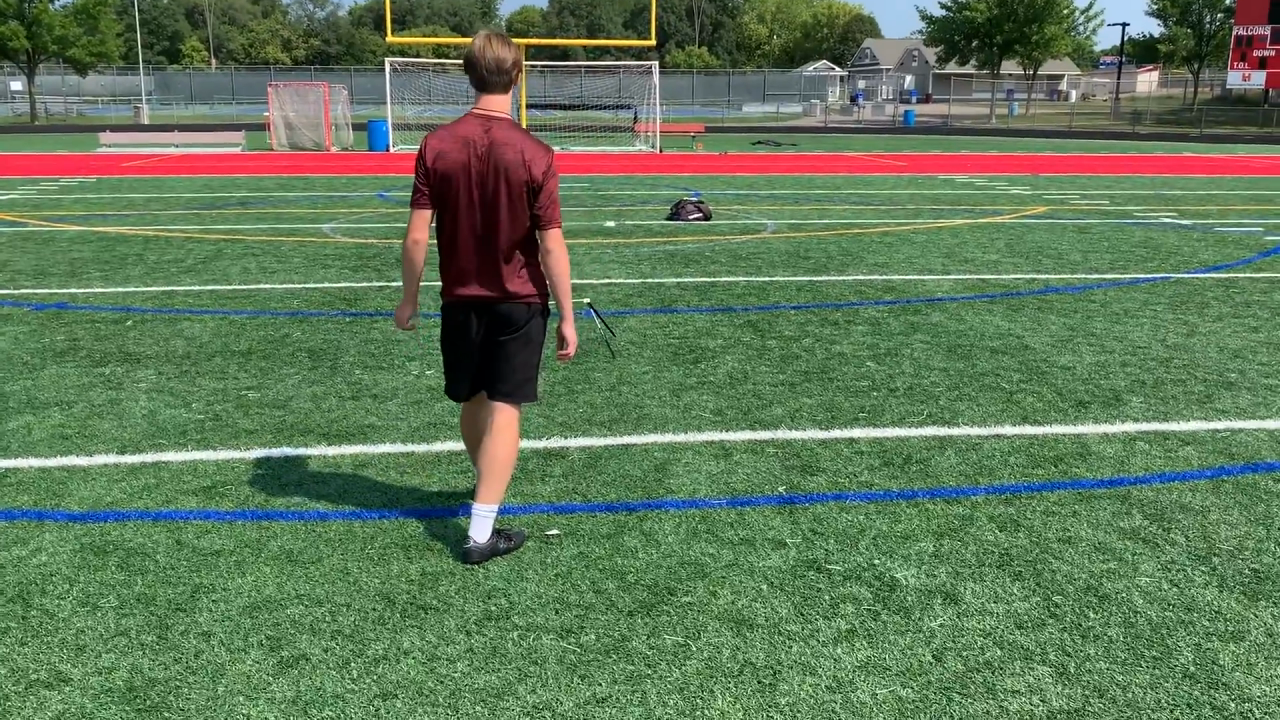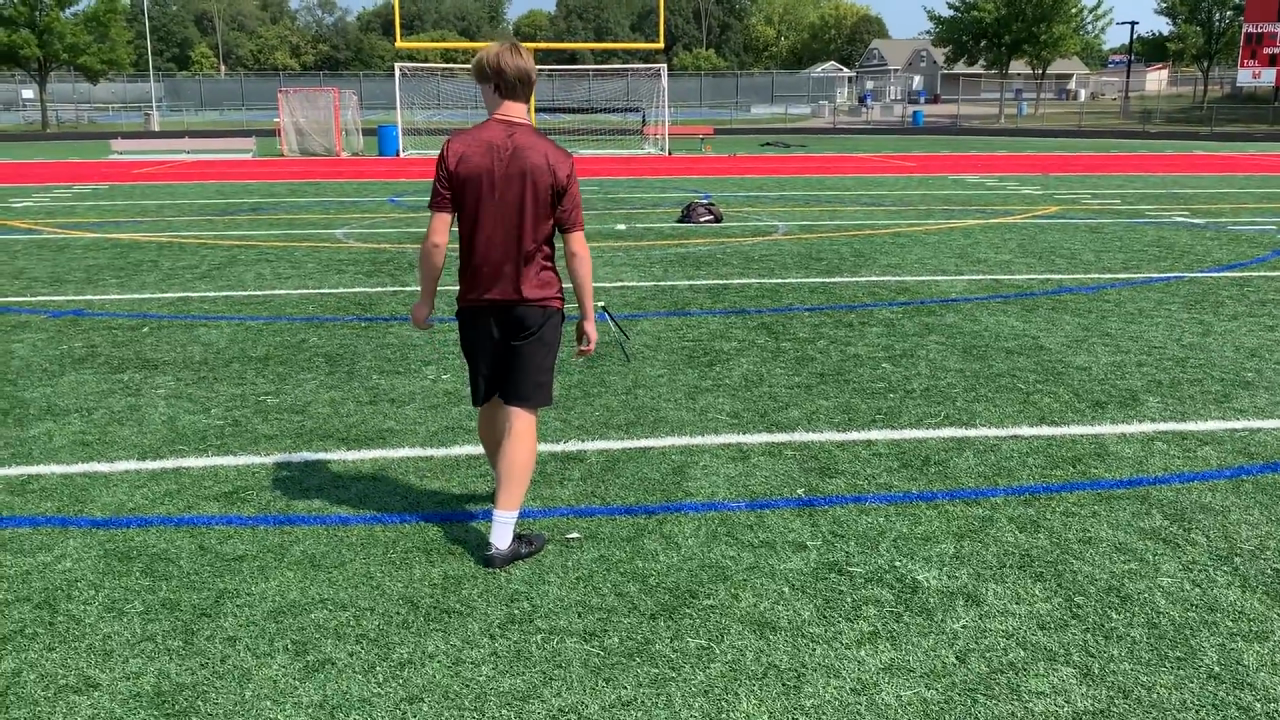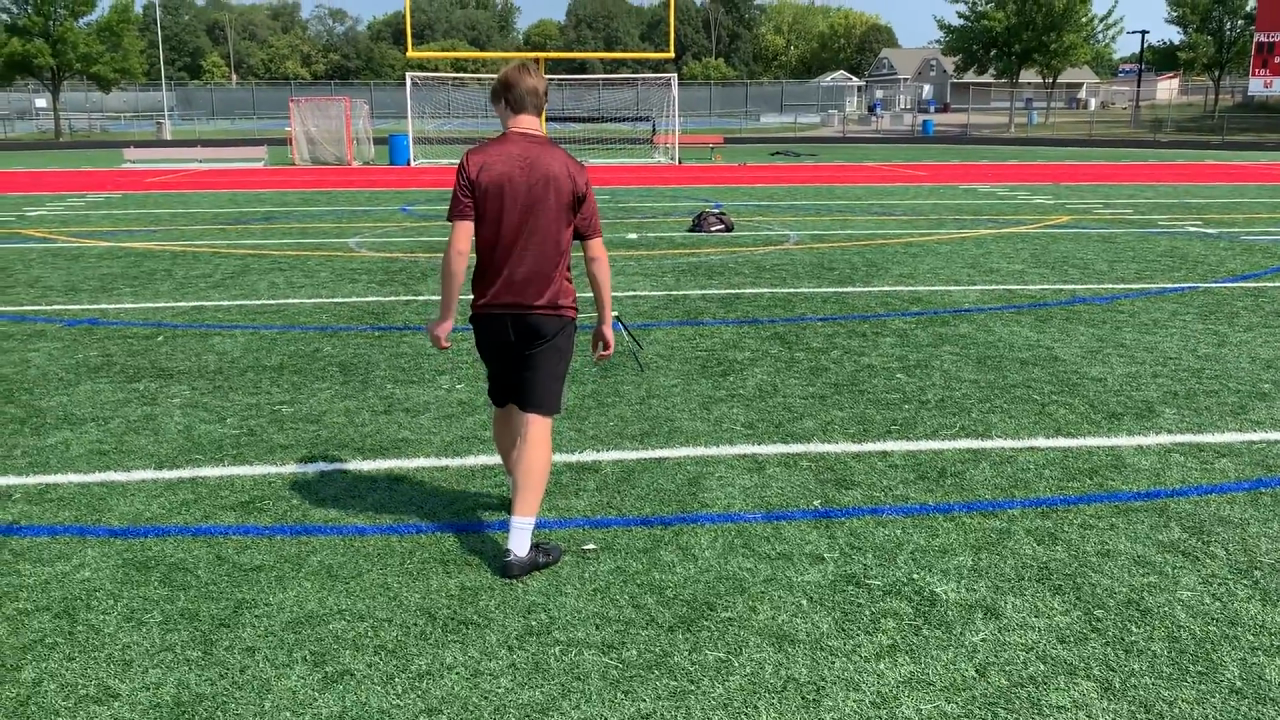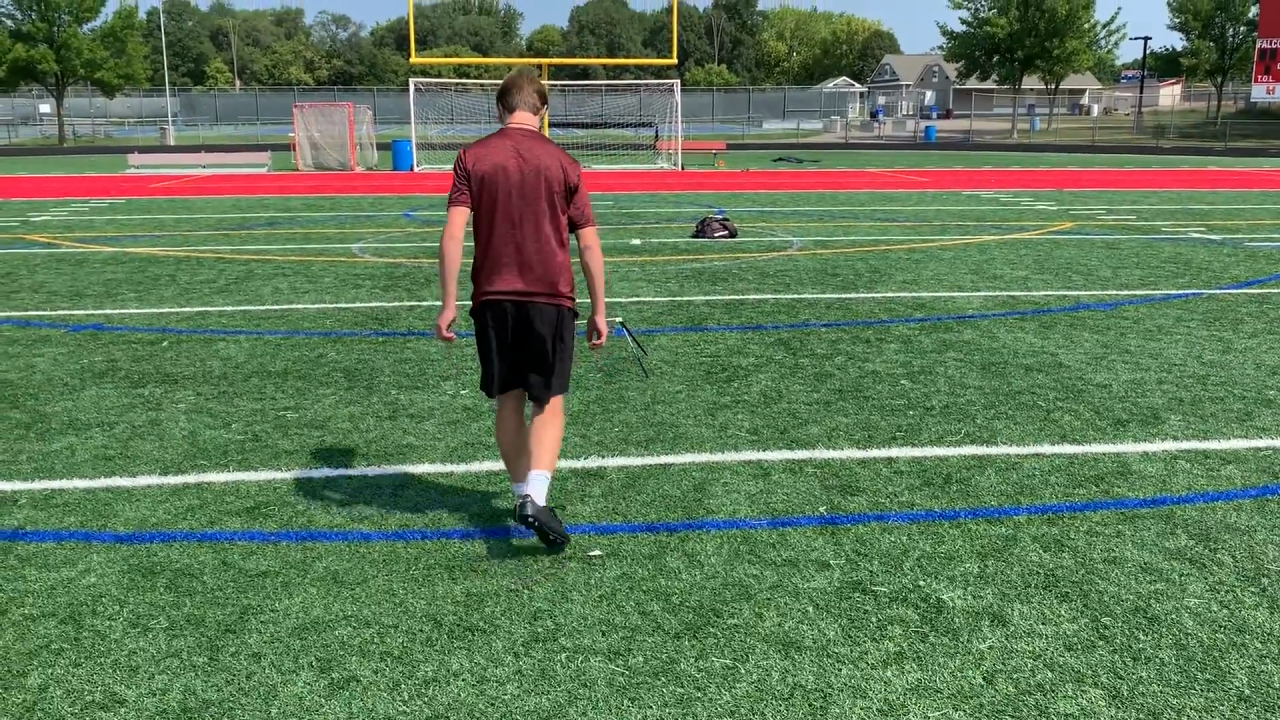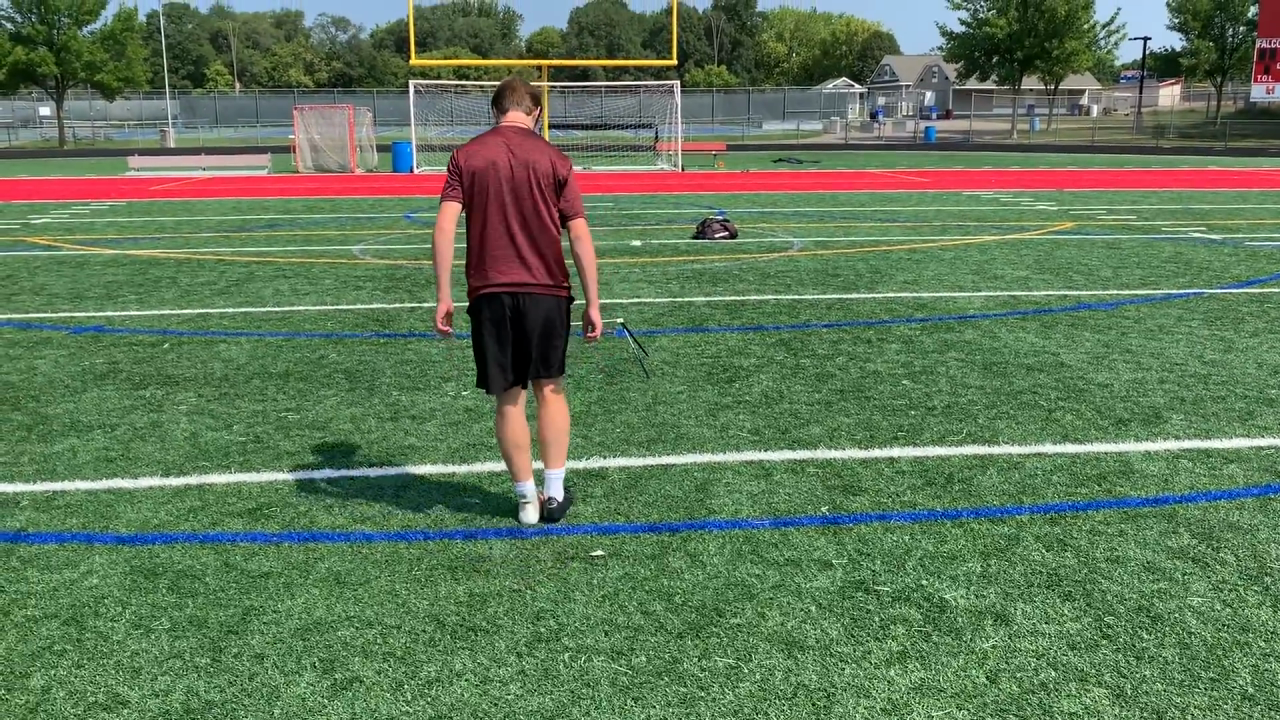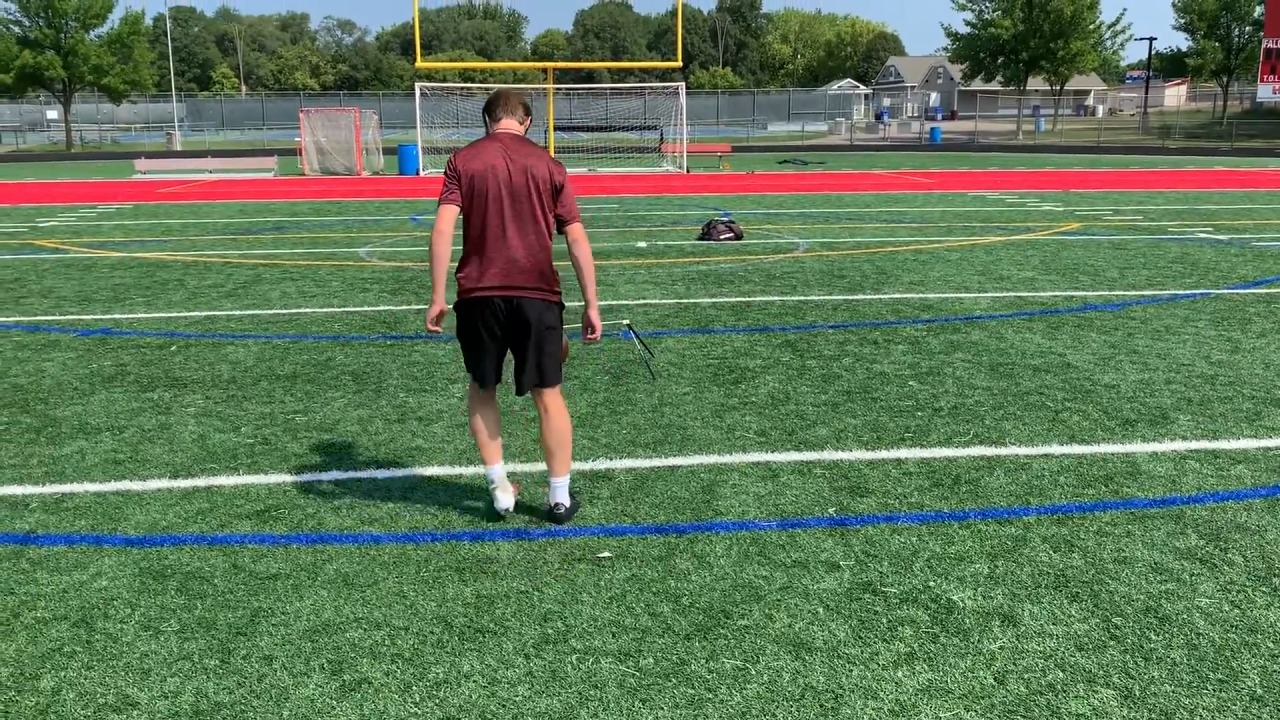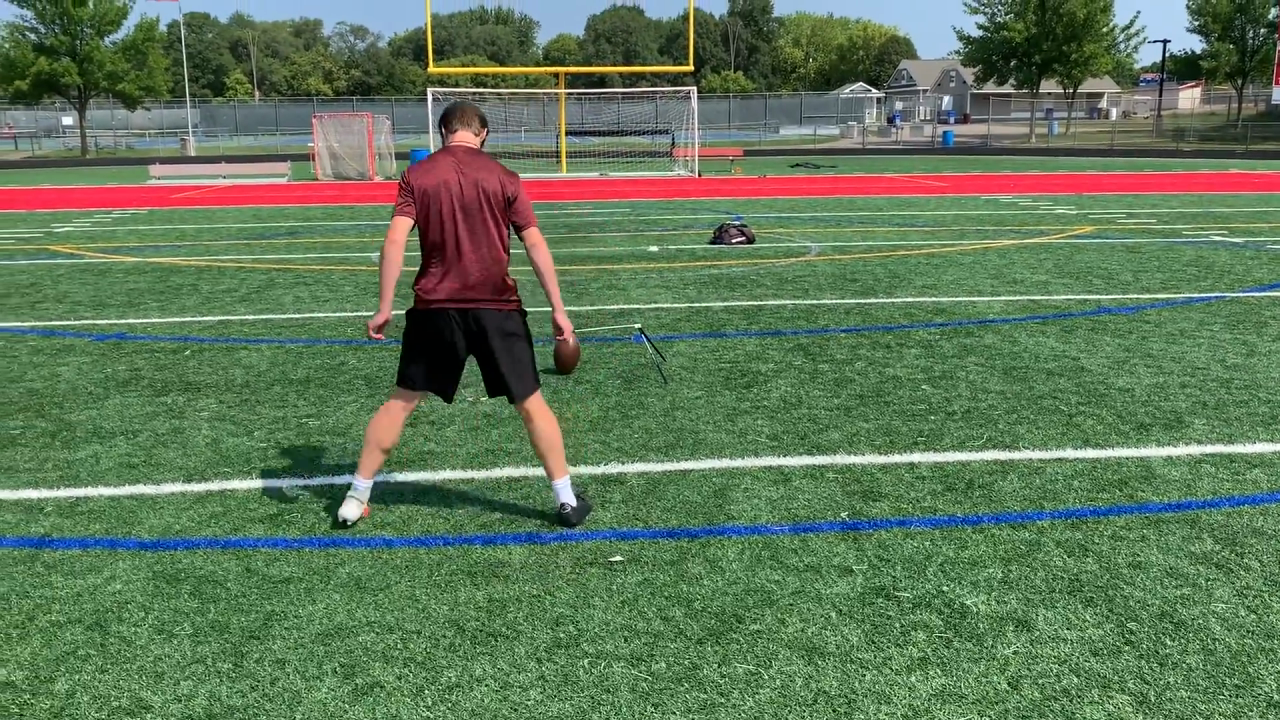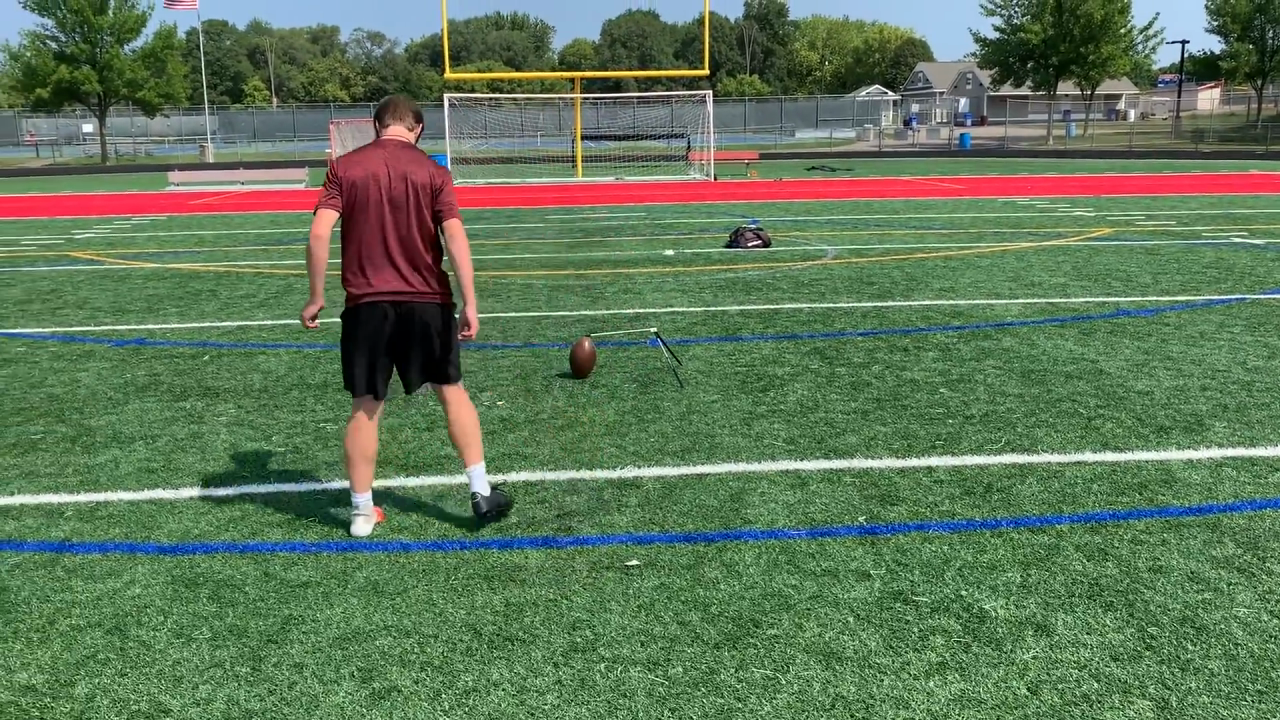
dt=0.3s
person 1, frame 1
left shoulder: (437, 145)
right shoulder: (535, 154)
left elbow: (416, 237)
right elbow: (552, 246)
left wrist: (408, 300)
right wrist: (567, 318)
left hip: (460, 301)
right hip: (519, 302)
left knee: (473, 402)
right knee: (504, 410)
left ankle: (485, 487)
right ankle: (481, 532)
person 1, frame 2
left shoulder: (457, 149)
right shoulder: (556, 159)
left elbow: (436, 238)
right elbow: (575, 248)
left wrist: (426, 298)
right wrist: (588, 316)
left hip: (477, 304)
right hip: (536, 306)
left knee: (491, 404)
right knee: (521, 415)
left ankle: (504, 490)
right ankle: (503, 538)
person 1, frame 3
left shoulder: (476, 162)
right shoulder: (570, 169)
left elbow: (459, 247)
right elbow: (595, 254)
left wrist: (447, 315)
right wrist: (605, 319)
left hip: (492, 309)
right hip: (550, 312)
left knee: (506, 407)
right knee: (535, 422)
left ankle: (520, 496)
right ankle: (519, 545)
person 1, frame 4
left shoulder: (473, 157)
right shoulder: (563, 163)
left elbow: (453, 234)
right elbow: (589, 244)
left wrist: (448, 304)
right wrist: (598, 309)
left hip: (493, 299)
right hip: (551, 299)
left knee: (508, 401)
right knee: (548, 403)
left ankle: (522, 495)
right ankle: (536, 497)
person 1, frame 5
left shoulder: (466, 155)
right shoulder: (553, 158)
left elbow: (444, 227)
right elbow: (579, 234)
left wrist: (443, 296)
right wrist: (593, 302)
left hip: (489, 293)
right hip: (546, 291)
left knee: (509, 398)
right knee: (550, 389)
left ankle: (527, 499)
right ankle: (553, 492)
person 1, frame 6
left shoulder: (463, 160)
right shoulder: (548, 165)
left elbow: (442, 229)
right elbow: (577, 239)
left wrist: (438, 297)
right wrist: (591, 305)
left hip: (479, 294)
right hip: (538, 295)
left knee: (481, 391)
right knee: (548, 396)
left ankle: (499, 486)
right ankle: (560, 497)
person 1, frame 7
left shoulder: (418, 174)
right shoulder: (502, 177)
left elbow: (394, 241)
right elbow: (536, 245)
left wrist: (383, 308)
right wrist: (558, 310)
left hip: (436, 307)
right hip: (495, 307)
left knee: (402, 400)
right knee: (531, 403)
left ankle: (357, 496)
right ankle: (567, 499)
person 1, frame 8
left shoulder: (344, 167)
right shoulder: (433, 170)
left elbow: (319, 232)
right elbow: (456, 237)
left wrist: (317, 297)
right wrist: (470, 304)
left hip: (367, 302)
right hip: (428, 301)
left knee: (366, 407)
right knee: (452, 391)
left ankle: (362, 511)
right ankle: (481, 490)
